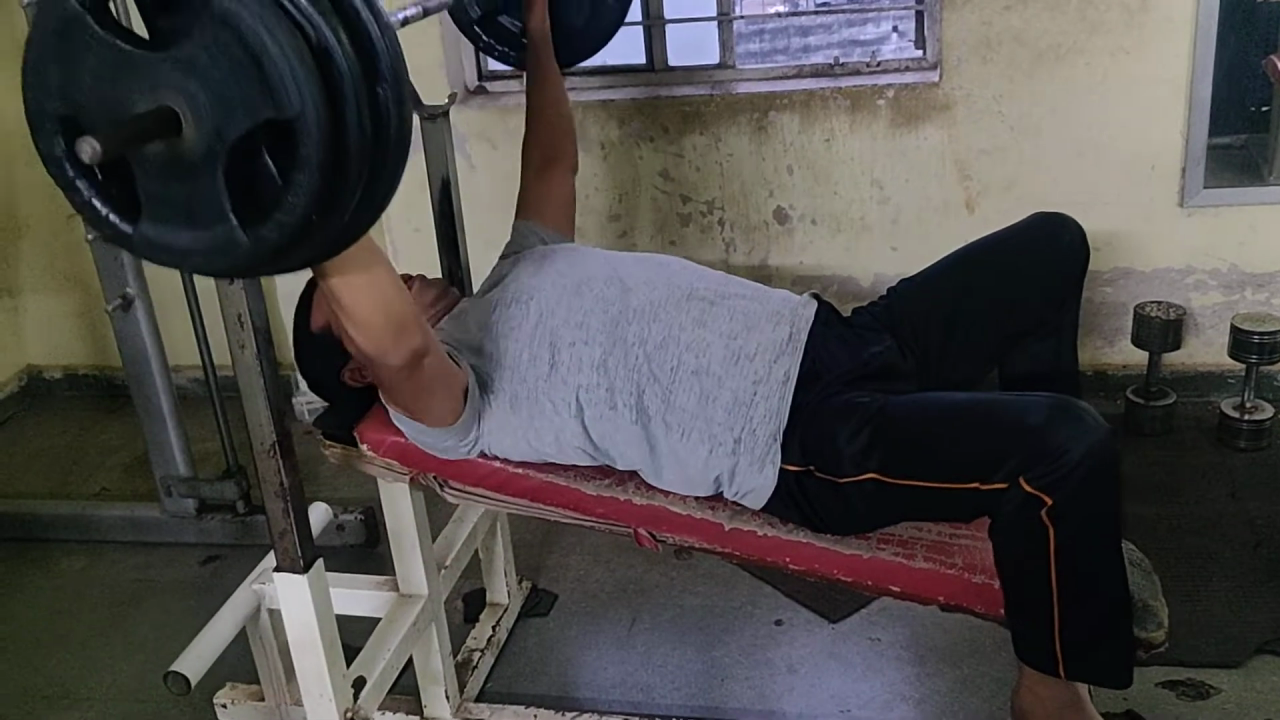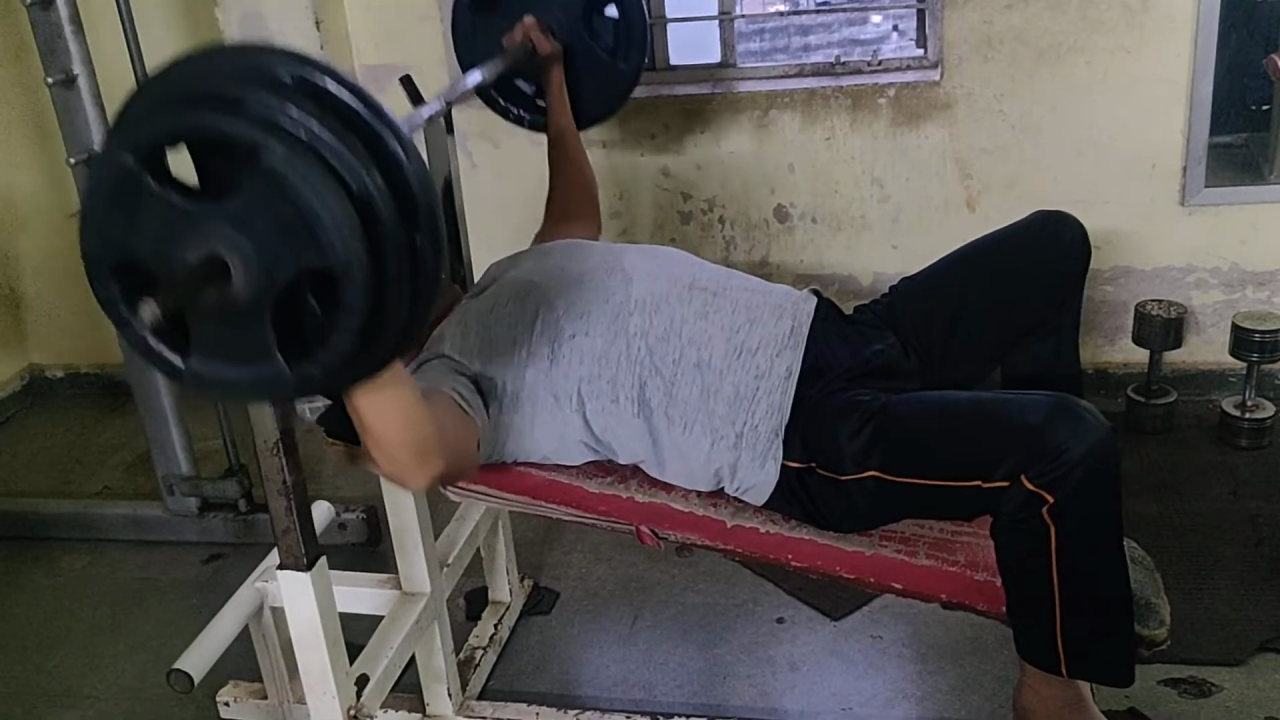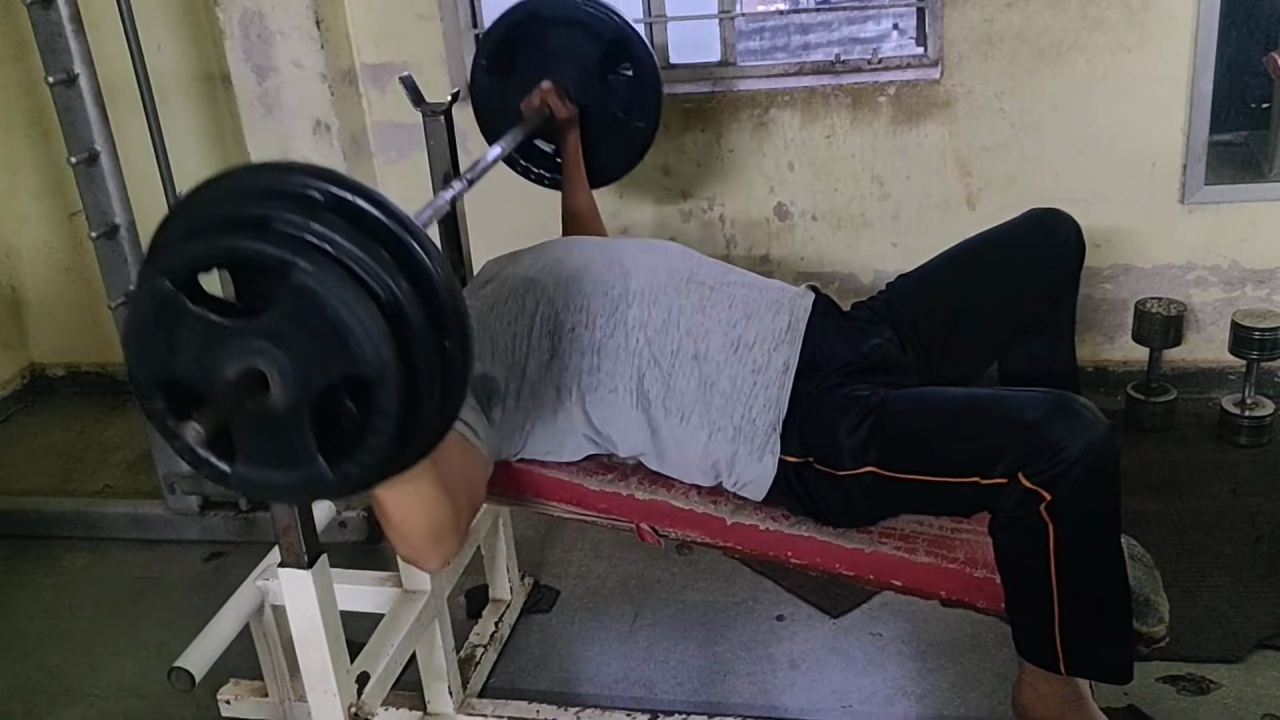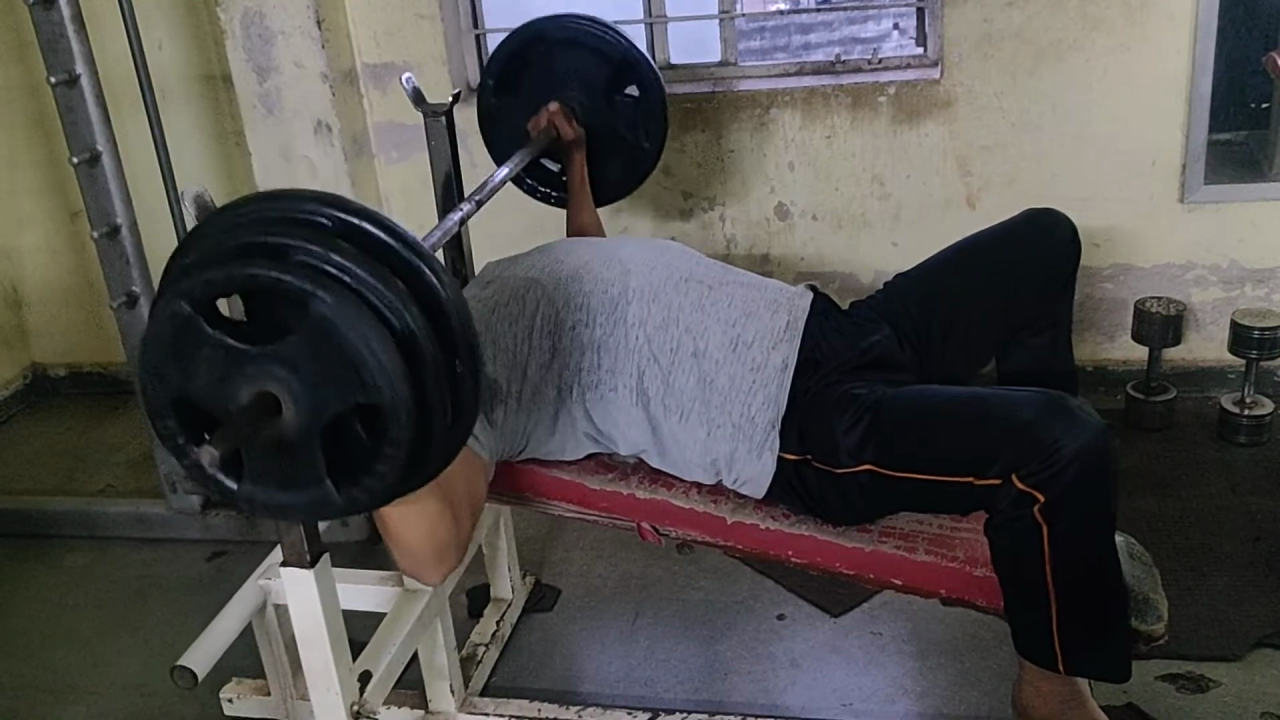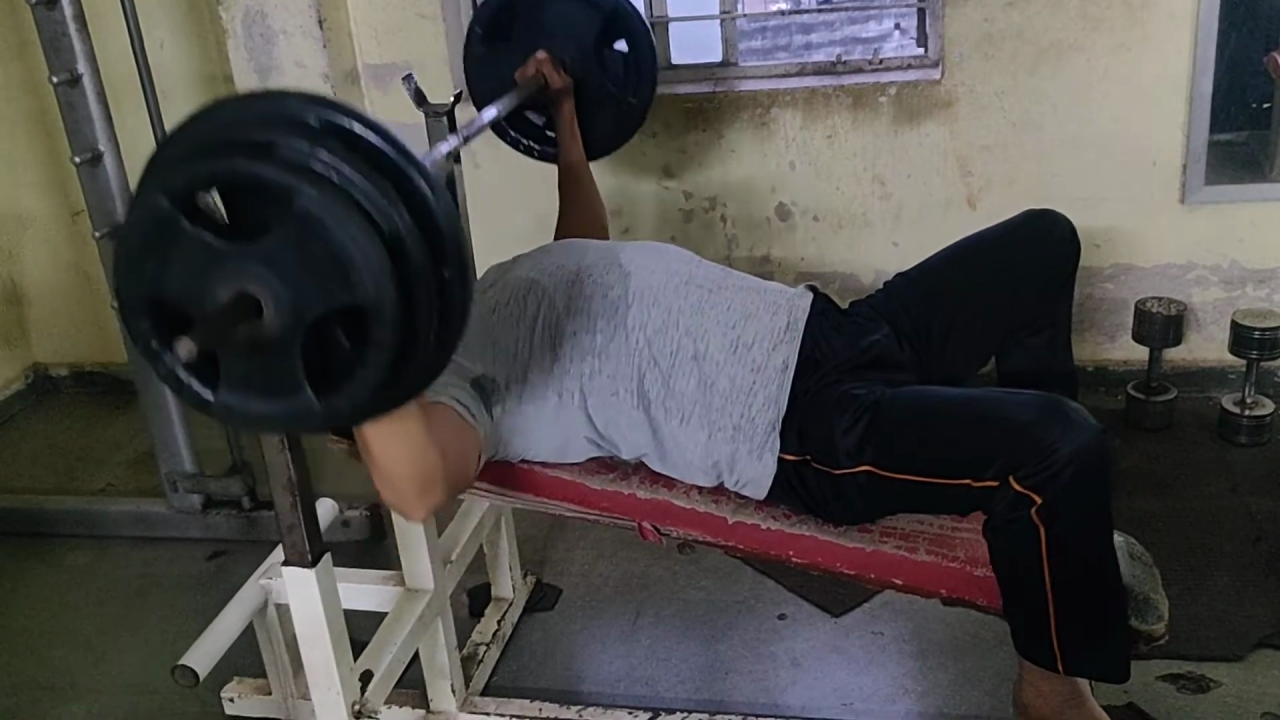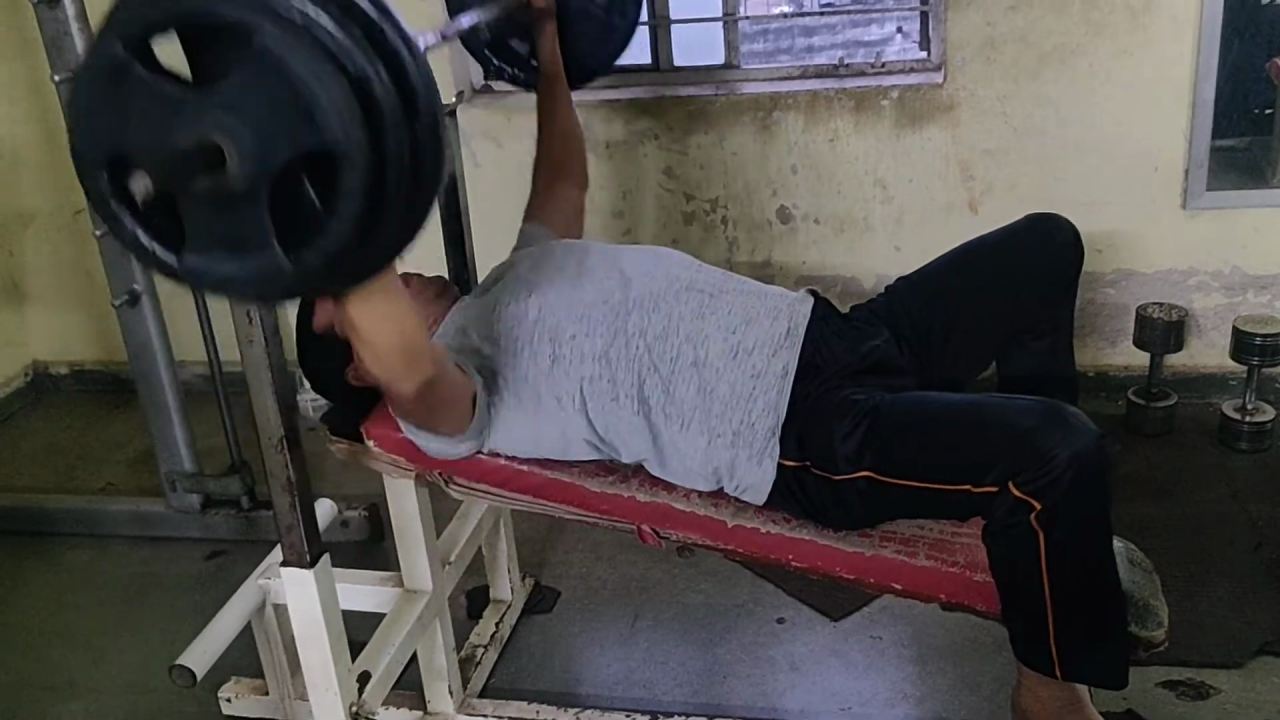
dt=0.3s
person 1, frame 1
left shoulder: (509, 284)
right shoulder: (442, 380)
left elbow: (554, 171)
right elbow: (389, 344)
left hip: (832, 345)
right hip: (809, 438)
left knee: (1051, 245)
right knee: (1072, 445)
left ankle: (1052, 529)
person 1, frame 2
left shoulder: (507, 291)
right shoulder: (443, 377)
left elbow: (579, 217)
right elbow: (418, 462)
left wrist: (552, 78)
left hip: (835, 339)
right hip: (812, 436)
left knee: (1052, 242)
right knee: (1072, 442)
left ankle: (1055, 530)
person 1, frame 3
left shoulder: (489, 289)
left elbow: (591, 269)
right elbow: (433, 538)
left wrist: (566, 134)
left hip: (830, 336)
right hip: (809, 427)
left knee: (1047, 241)
right knee: (1074, 440)
left ankle: (1052, 519)
person 1, frame 4
left shoulder: (489, 294)
right elbow: (433, 550)
left wrist: (573, 155)
left hip: (827, 333)
right hip: (804, 426)
left knee: (1043, 242)
right knee: (1068, 444)
left ankle: (1053, 525)
person 1, frame 5
left shoulder: (493, 291)
right shoulder: (449, 383)
left elbow: (589, 247)
right elbow: (417, 490)
left wrist: (564, 110)
left hip: (829, 336)
right hip: (807, 430)
left knee: (1042, 242)
right knee: (1064, 444)
left ankle: (1053, 524)
person 1, frame 6
left shoulder: (510, 288)
right shoulder: (451, 375)
left elbow: (565, 185)
right elbow: (407, 371)
left hip: (830, 340)
right hip: (808, 433)
left knee: (1045, 244)
right knee: (1062, 450)
left ankle: (1055, 529)
